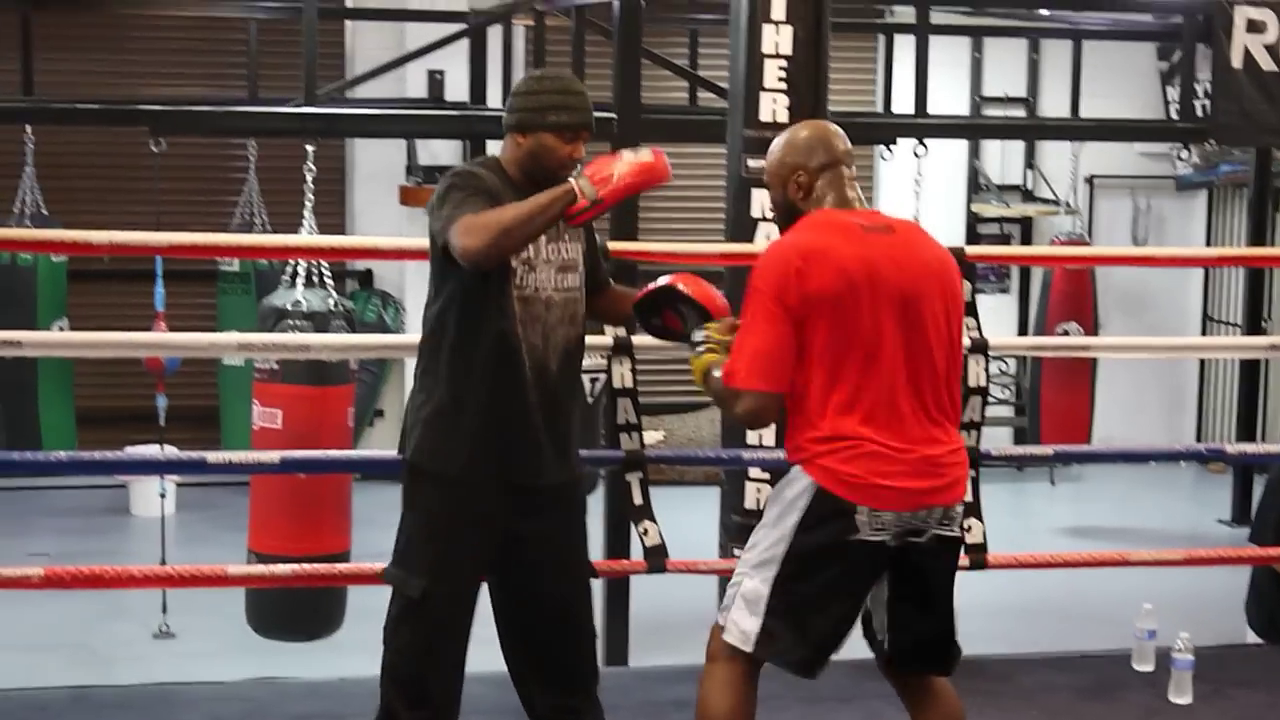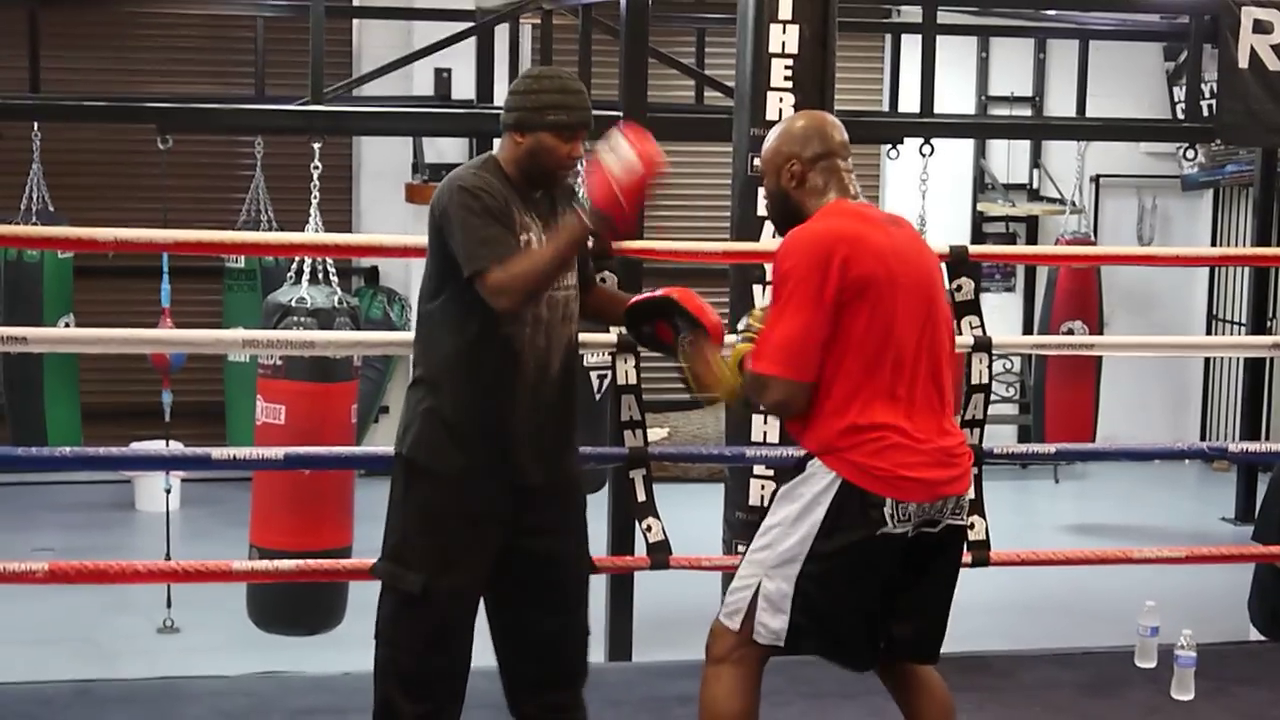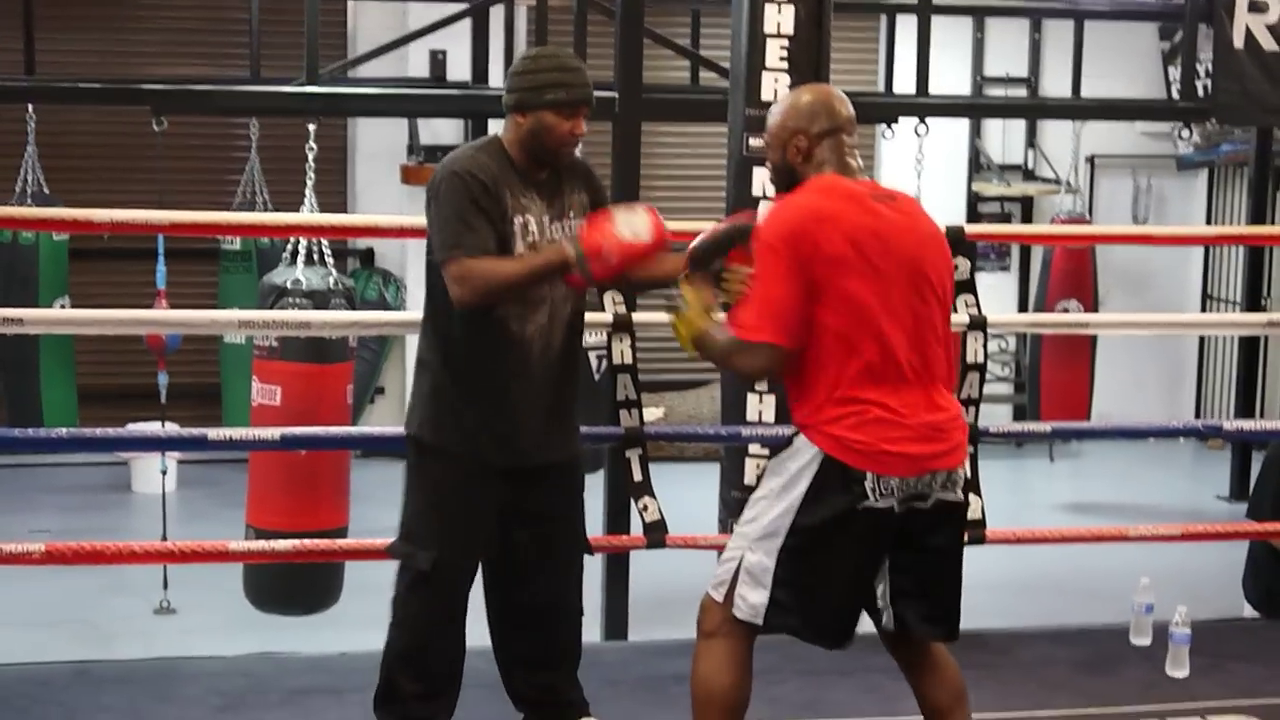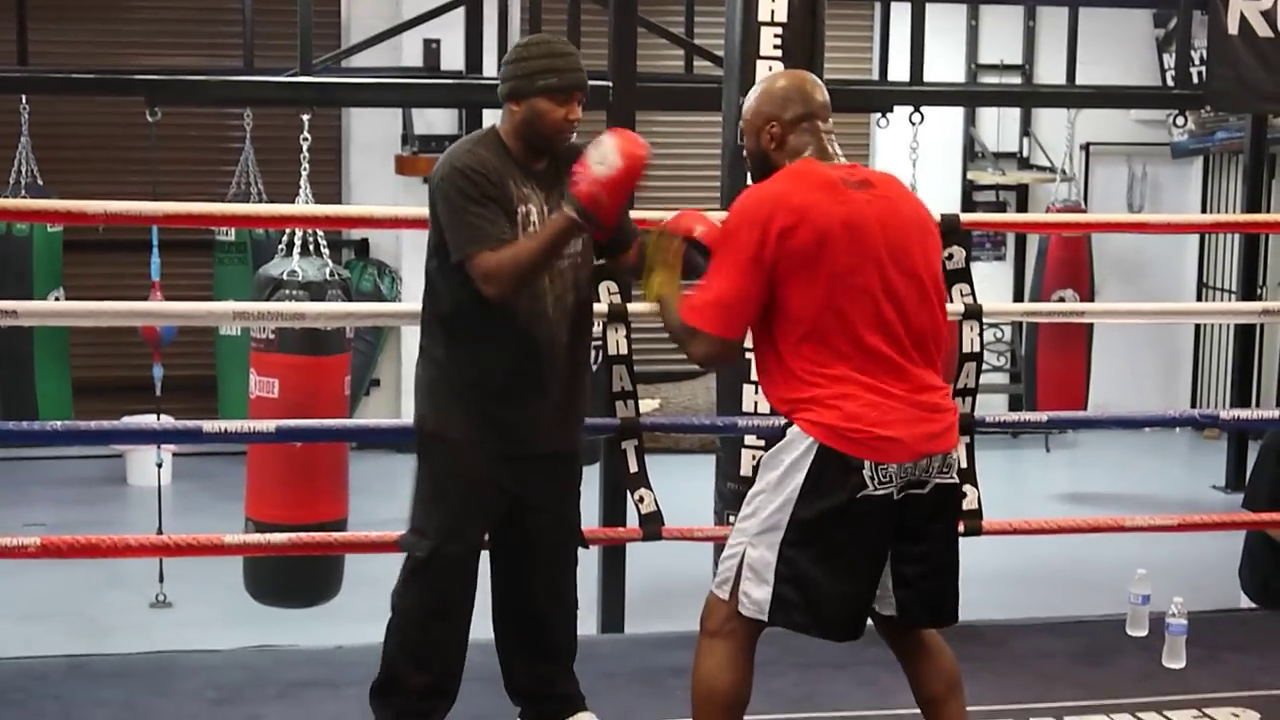
dt=0.2s
person 1, frame 1
left shoulder: (570, 208)
right shoulder: (466, 188)
left elbow: (598, 298)
right elbow: (475, 245)
right wrist: (576, 191)
left hip: (545, 448)
right hip: (457, 450)
left knee: (558, 600)
right knee: (433, 606)
person 1, frame 2
left shoulder: (563, 195)
right shoulder: (469, 194)
left elbow: (580, 297)
right elbow: (509, 290)
right wrist: (592, 215)
left hip: (543, 444)
right hip: (455, 447)
left knee: (549, 598)
right knee: (431, 603)
person 1, frame 3
left shoulder: (576, 179)
right shoulder: (465, 177)
left elbow: (630, 262)
right elbow: (466, 286)
left wrist: (694, 259)
right wrist: (566, 258)
left hip: (546, 424)
right hip: (463, 424)
left knee: (548, 577)
right knee: (438, 576)
person 1, frame 4
left shoulder: (574, 162)
right shoulder: (464, 171)
left elbow: (614, 245)
right elbow: (494, 277)
right wrist: (575, 213)
left hip: (548, 411)
right hip: (466, 413)
left knee: (544, 566)
right knee: (444, 565)
person 2, frame 1
left shoulder: (789, 259)
right shoulder: (934, 253)
left elbow: (754, 409)
left wrist: (711, 361)
left hip: (840, 493)
right hip: (936, 492)
left knee: (730, 654)
right knee: (918, 667)
person 2, frame 2
left shoulder: (812, 243)
right shoulder: (909, 240)
left elbow: (781, 392)
left wrist: (716, 369)
right wrist: (761, 346)
left hip: (859, 482)
right hip: (940, 484)
left knee: (733, 649)
right knee: (904, 657)
person 2, frame 3
left shoulder: (796, 220)
right shoulder: (918, 221)
left elbow: (755, 359)
left wrist: (698, 319)
left hip: (847, 459)
right hip: (937, 458)
left knee: (724, 623)
right knee: (917, 636)
person 2, frame 4
left shoulder: (766, 206)
right shoulder: (903, 200)
left elbow: (704, 333)
left wrist: (661, 275)
left hip: (842, 450)
right hip: (929, 443)
left knee: (727, 621)
right knee: (911, 625)
